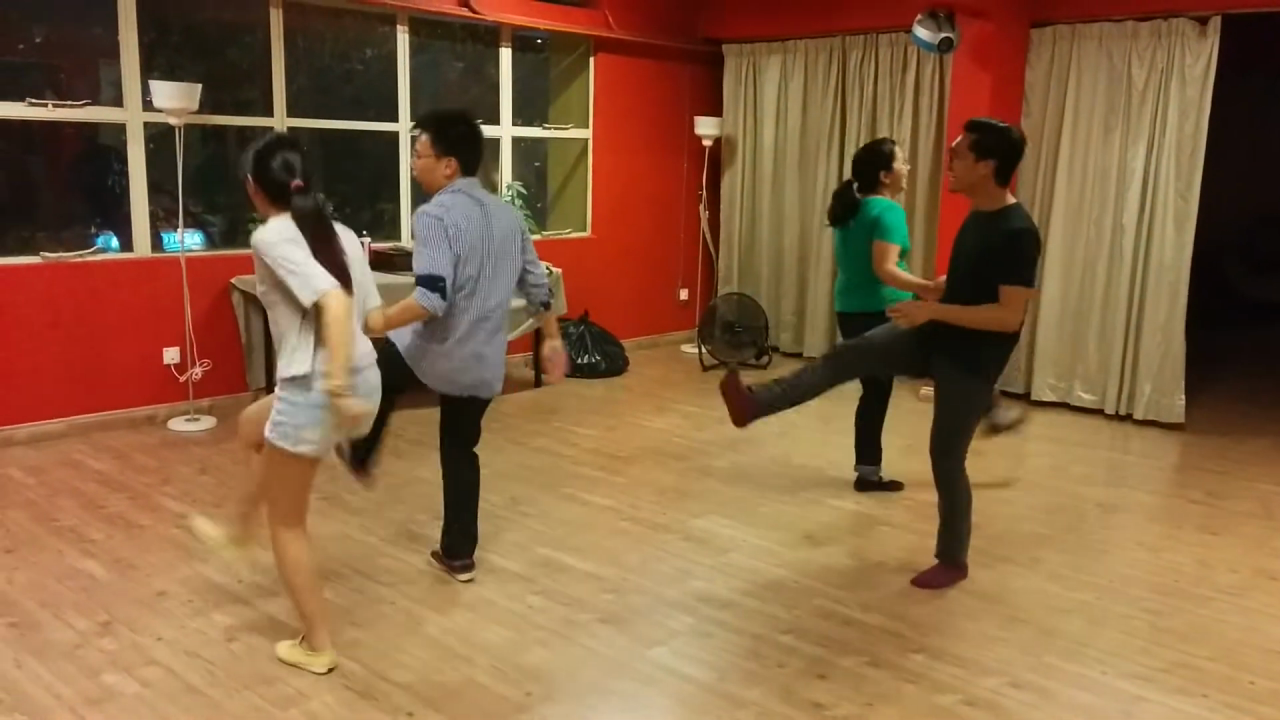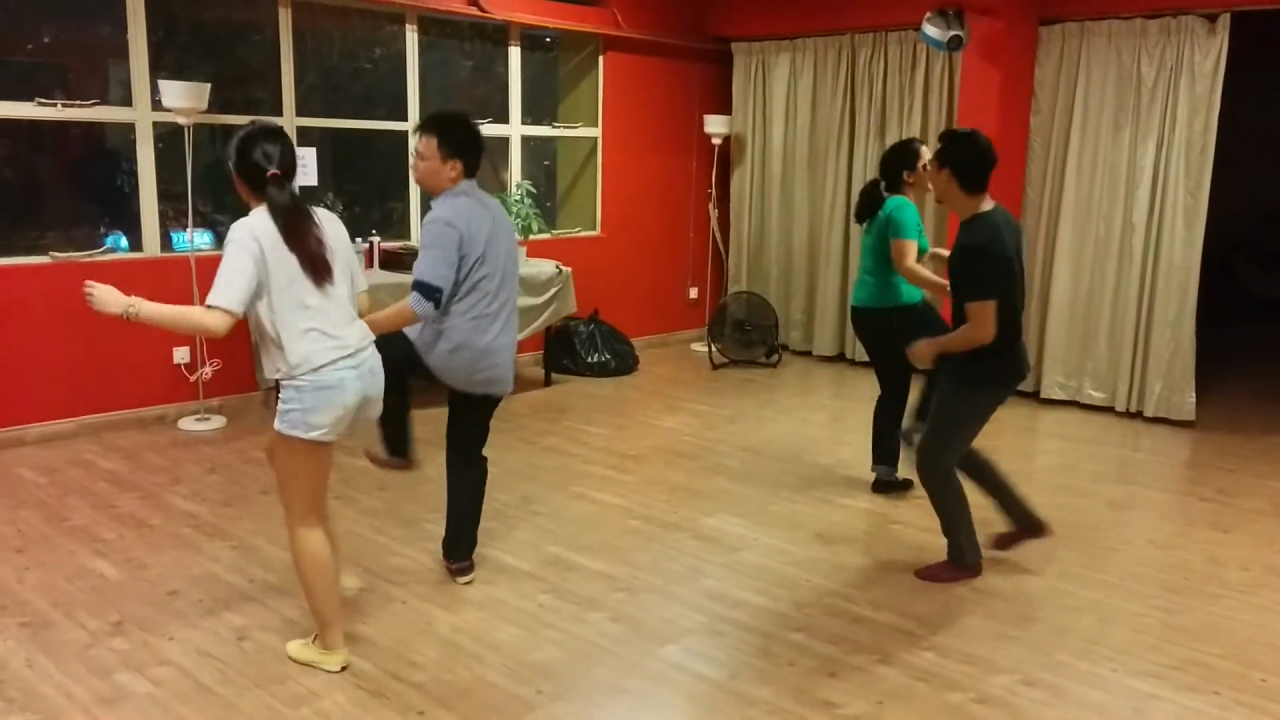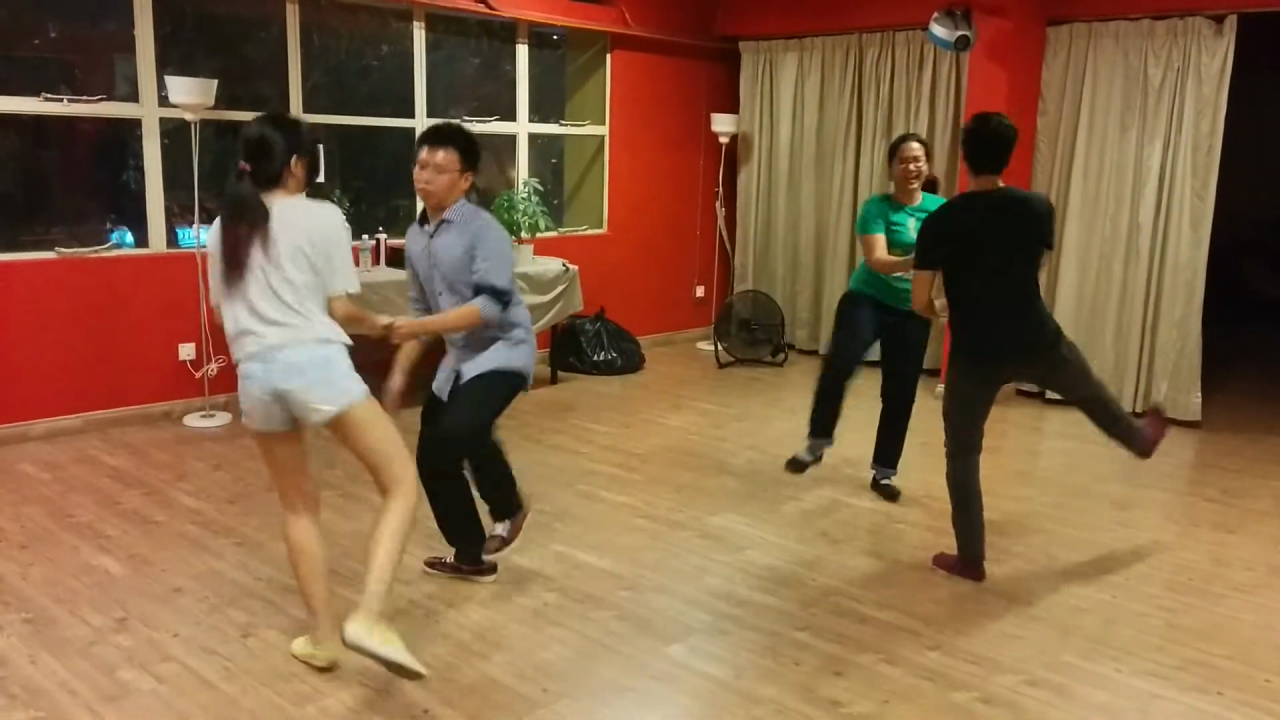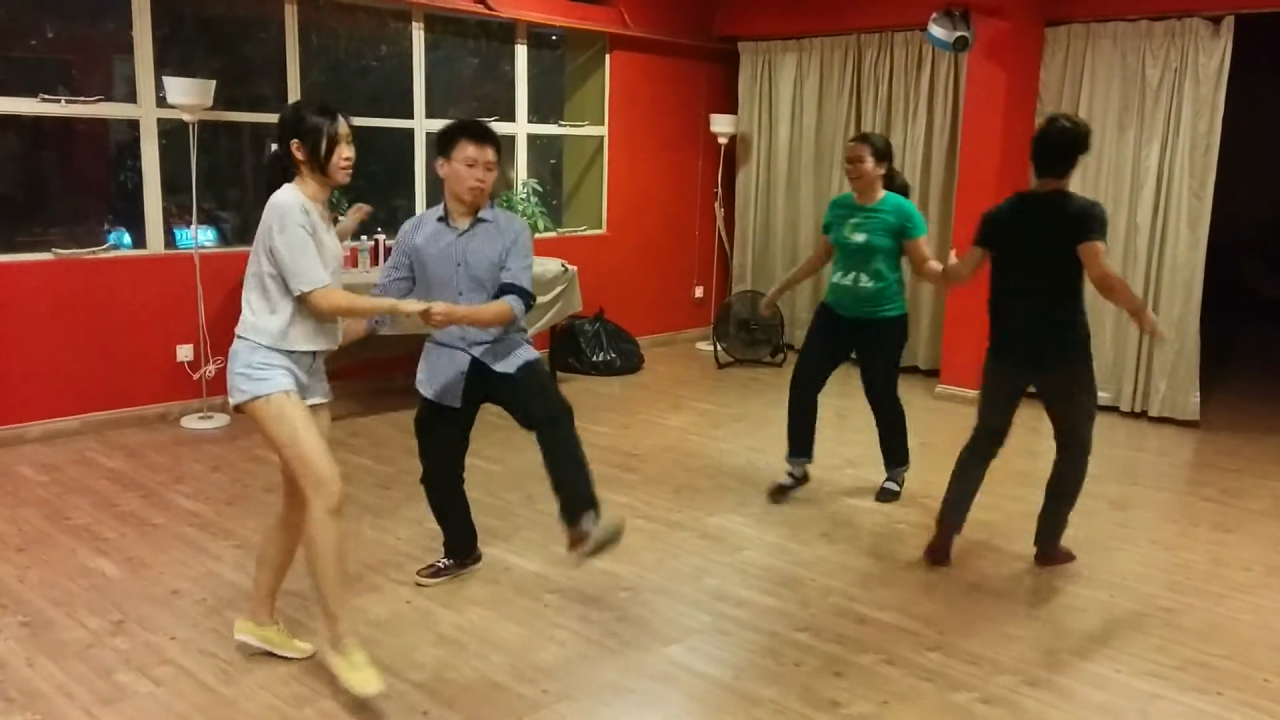
dt=0.4s
person 1, frame 1
left shoulder: (272, 238)
right shoulder: (338, 234)
left elbow: (335, 303)
right elbow: (371, 313)
left wrist: (336, 389)
left hip: (314, 394)
right hip: (365, 382)
left knee: (287, 522)
right knee: (256, 426)
left ankle: (316, 646)
right ankle: (238, 529)
person 1, frame 2
left shoulder: (249, 233)
right shoulder: (327, 221)
left elbow: (220, 319)
left wrist: (127, 305)
left hip: (314, 384)
right hip: (366, 367)
left knee: (300, 522)
right knee: (286, 458)
left ankle: (331, 644)
right ankle: (328, 575)
person 1, frame 3
left shoulder: (228, 226)
right shoulder: (321, 218)
left elbow: (226, 314)
right elbow: (342, 308)
right wrist: (375, 325)
left hip: (257, 374)
right hip: (313, 365)
left knee: (299, 508)
right knee: (403, 485)
left ankle: (323, 638)
right ankle: (367, 617)
person 1, frame 4
left shoulder: (317, 206)
right shoulder: (289, 208)
right elbow: (321, 299)
left wrist: (342, 231)
right wrist: (396, 303)
left hip: (310, 365)
right hip: (266, 364)
left knee: (304, 498)
right knee: (326, 491)
left ankle: (259, 619)
right ankle: (342, 643)
person 2, frame 1
left shoulder: (434, 215)
right shoulder: (509, 215)
left elbow: (430, 299)
right elbow: (536, 287)
left wrist: (376, 322)
right wrist: (551, 337)
left hip: (433, 353)
right hip: (486, 364)
left knee: (378, 379)
right knee: (461, 450)
left ankle: (361, 457)
right ankle: (459, 554)
person 2, frame 2
left shoulder: (444, 220)
right shoulder: (494, 212)
left elbow: (427, 304)
left wrist: (363, 324)
left hip: (455, 349)
right hip: (495, 358)
left knee: (384, 353)
right knee: (468, 451)
left ankle: (397, 448)
right ankle: (460, 556)
person 2, frame 3
left shoulder: (482, 230)
right shoulder: (415, 238)
left elbow: (492, 306)
right elbow: (423, 307)
left wrist: (429, 326)
right wrist: (401, 368)
left hip: (501, 353)
right hip: (459, 362)
left knee: (459, 432)
right knee: (435, 459)
left ankle: (507, 509)
right ankle: (473, 555)
person 2, frame 4
left shoulder: (511, 230)
right shoulder: (414, 234)
left elbow: (515, 303)
right elbow: (384, 299)
left wrist: (457, 314)
left hip: (505, 355)
right hip: (445, 365)
left knee: (552, 414)
right knee: (439, 471)
left ankle: (583, 521)
right ankle: (460, 552)
person 3, frame 1
left shoulder: (1017, 233)
right shoulder: (979, 216)
left elbow: (1009, 316)
left wrist: (932, 311)
right wrist: (935, 302)
left hip: (971, 360)
right hip: (932, 337)
left knee: (946, 457)
right knee: (846, 356)
left ankle: (952, 561)
right ankle: (753, 403)
person 3, frame 2
left shoulder: (974, 243)
right shoulder: (999, 221)
left elbow: (982, 331)
left wrist: (930, 349)
left hip: (980, 372)
right hip: (1003, 363)
left knee: (932, 458)
right knee: (952, 445)
left ankle: (964, 559)
right ankle: (1024, 520)
person 3, frame 3
left shoulder: (940, 222)
right shoulder: (1036, 208)
left elbow: (919, 300)
left wrist: (937, 310)
left hip: (974, 356)
right hip: (1037, 343)
left knee: (961, 453)
right knee: (1089, 391)
left ankle: (970, 557)
right ankle: (1140, 440)
person 3, frame 4
left shoulder: (1001, 214)
right shoulder: (1085, 213)
left elbow: (962, 274)
right elbow: (1101, 274)
left wrist: (943, 268)
right wrist: (1142, 312)
left hip: (1006, 351)
right hip: (1063, 352)
left knee: (986, 437)
right knee: (1075, 444)
left ankle: (944, 538)
right ankle: (1047, 545)
person 4, frame 1
left shoulder: (852, 210)
right shoulder: (888, 210)
right elbow: (886, 271)
right wrist: (933, 288)
left hip: (853, 315)
right hip: (884, 313)
left knee: (876, 390)
left ankle: (868, 472)
person 4, frame 2
left shoulder: (884, 207)
right shoulder: (900, 209)
right elbow: (906, 268)
left wrist: (940, 253)
right wrist: (951, 289)
left hip: (868, 309)
right hip: (893, 309)
left knee: (894, 387)
left ankle: (886, 473)
right ankle: (915, 429)
person 4, frame 3
left shoulder: (940, 209)
right shoulder: (876, 206)
right elbow: (877, 259)
right wrist: (908, 261)
left hip: (912, 312)
right hip: (867, 300)
left knee: (900, 394)
right knee: (839, 363)
left ankle: (884, 473)
right ankle: (816, 445)
person 4, frame 4
left shoulder: (900, 210)
right shoulder: (836, 207)
left elbow: (924, 266)
right elbow: (819, 257)
right wrist: (781, 288)
left hip: (881, 320)
right hip: (834, 313)
left knee: (882, 396)
right knee: (803, 382)
left ankle: (896, 474)
right ankle: (797, 469)
